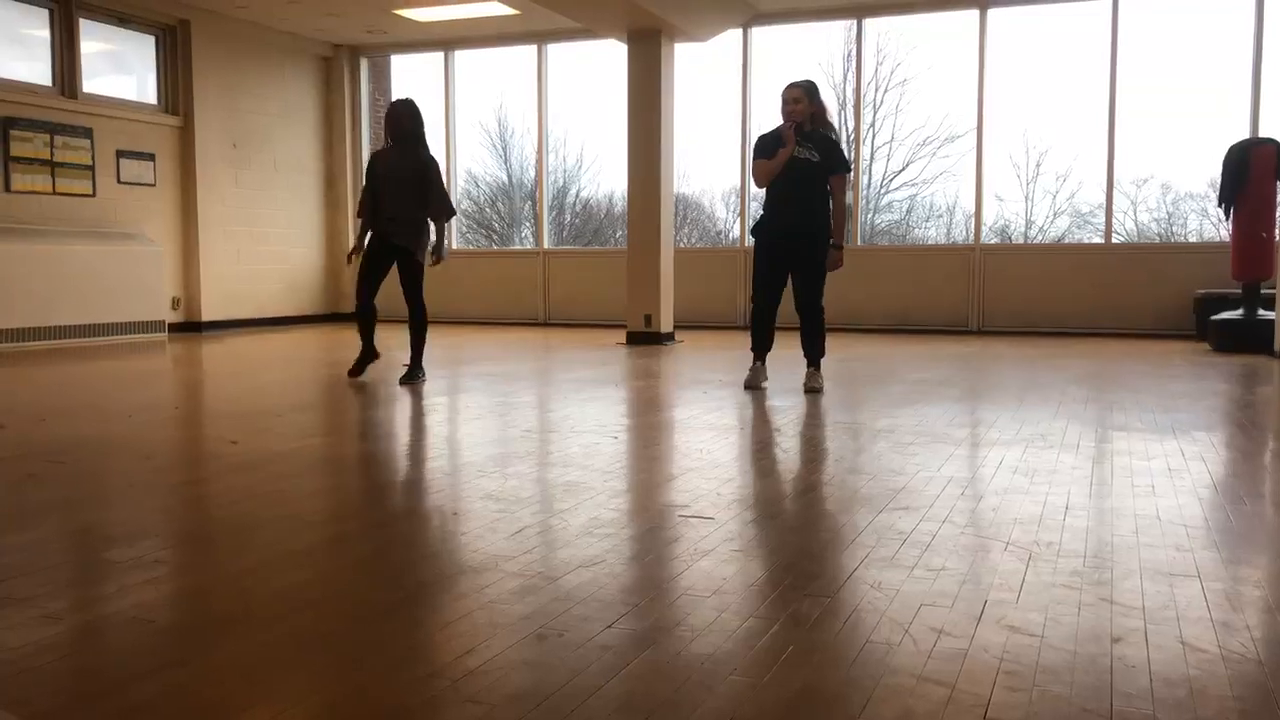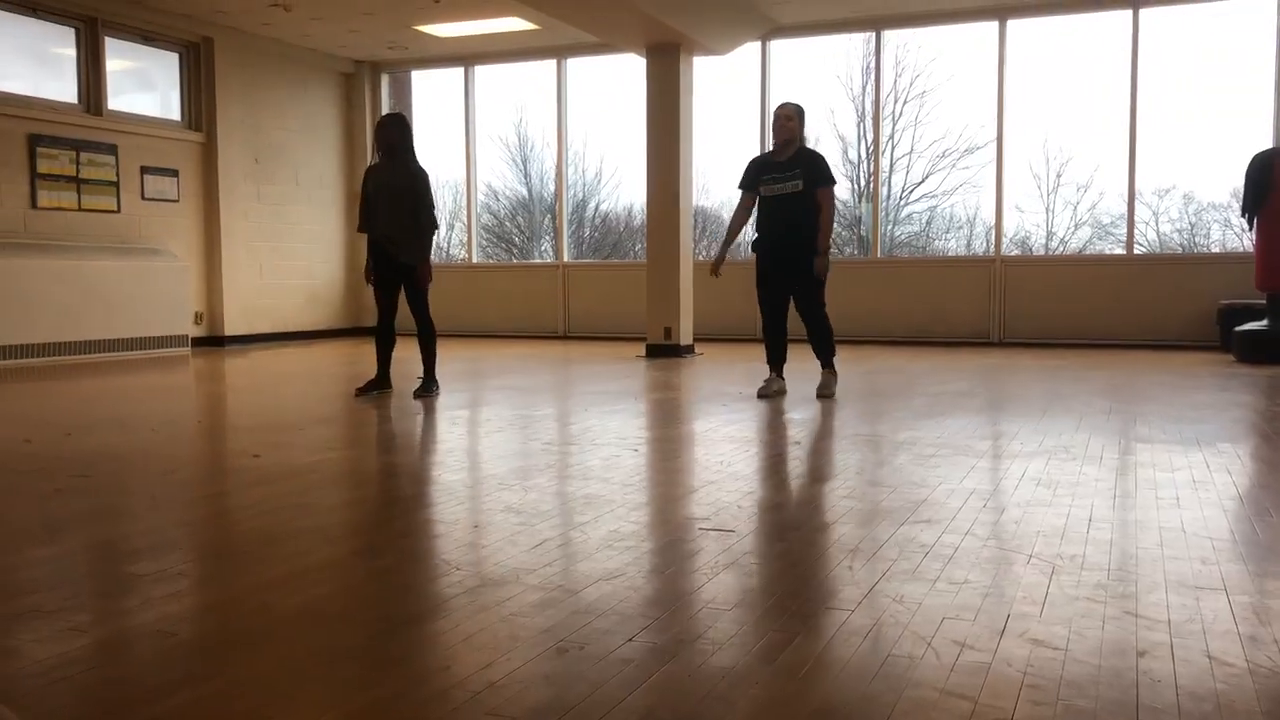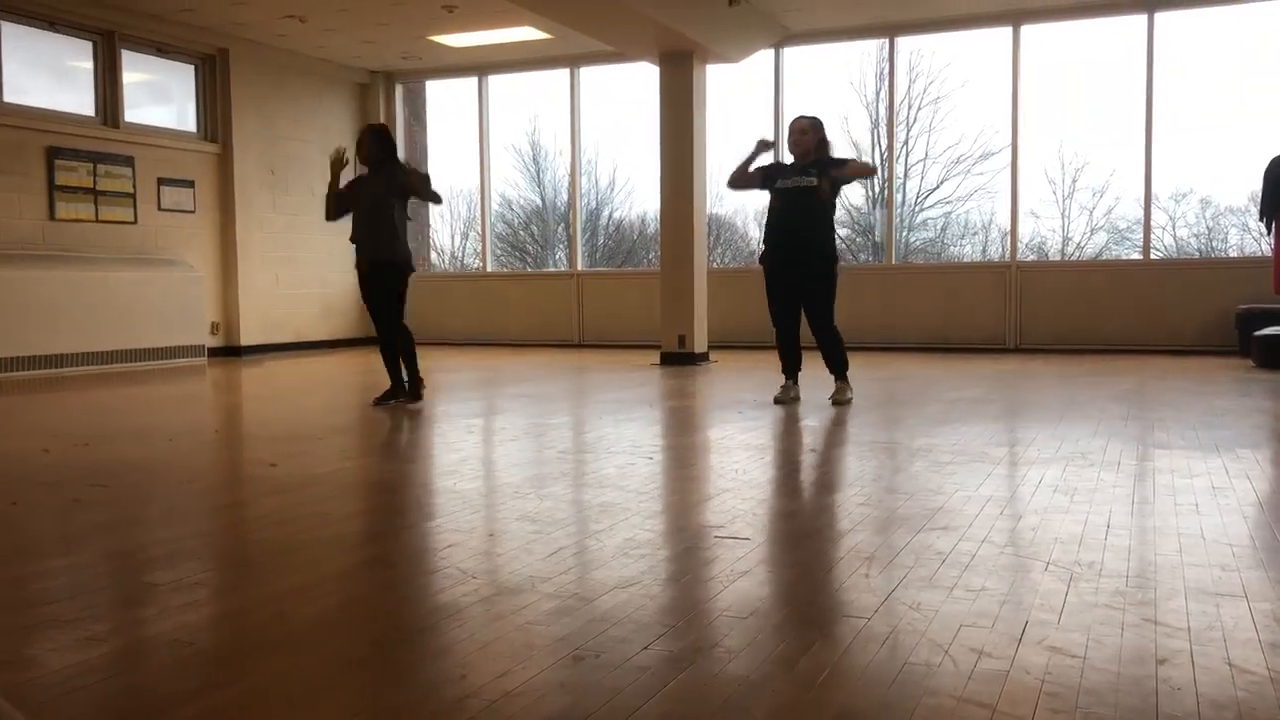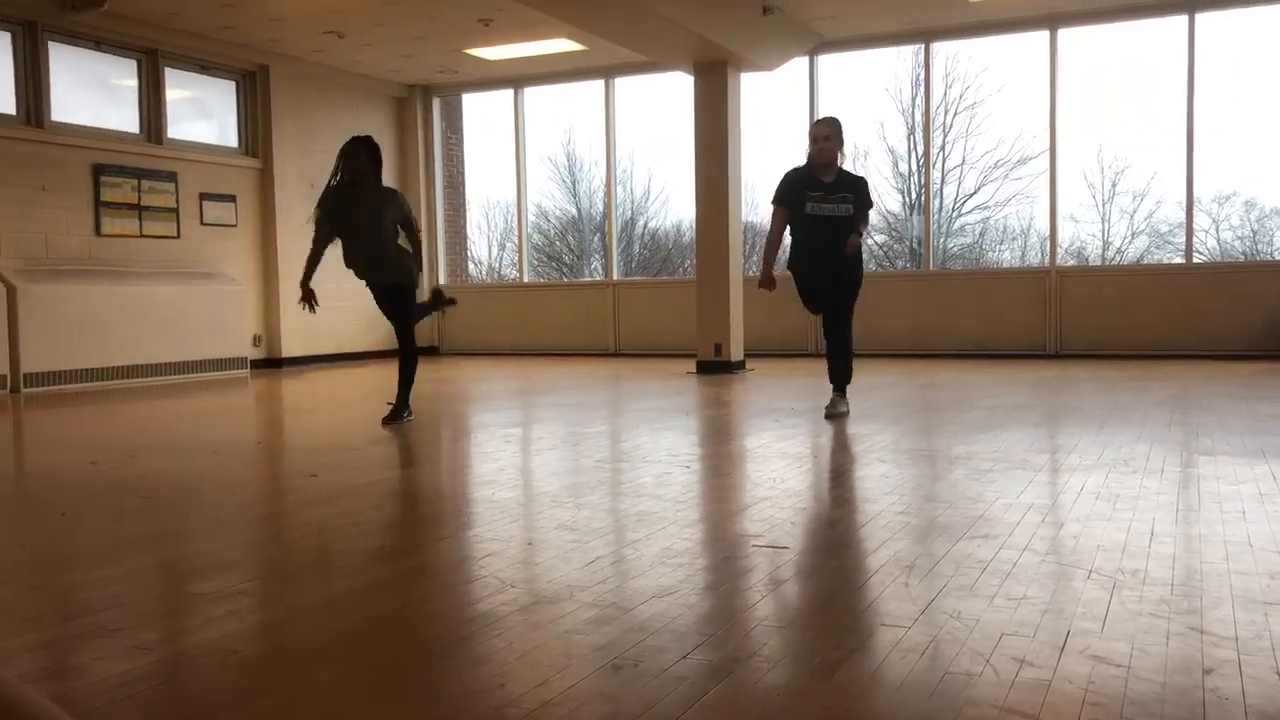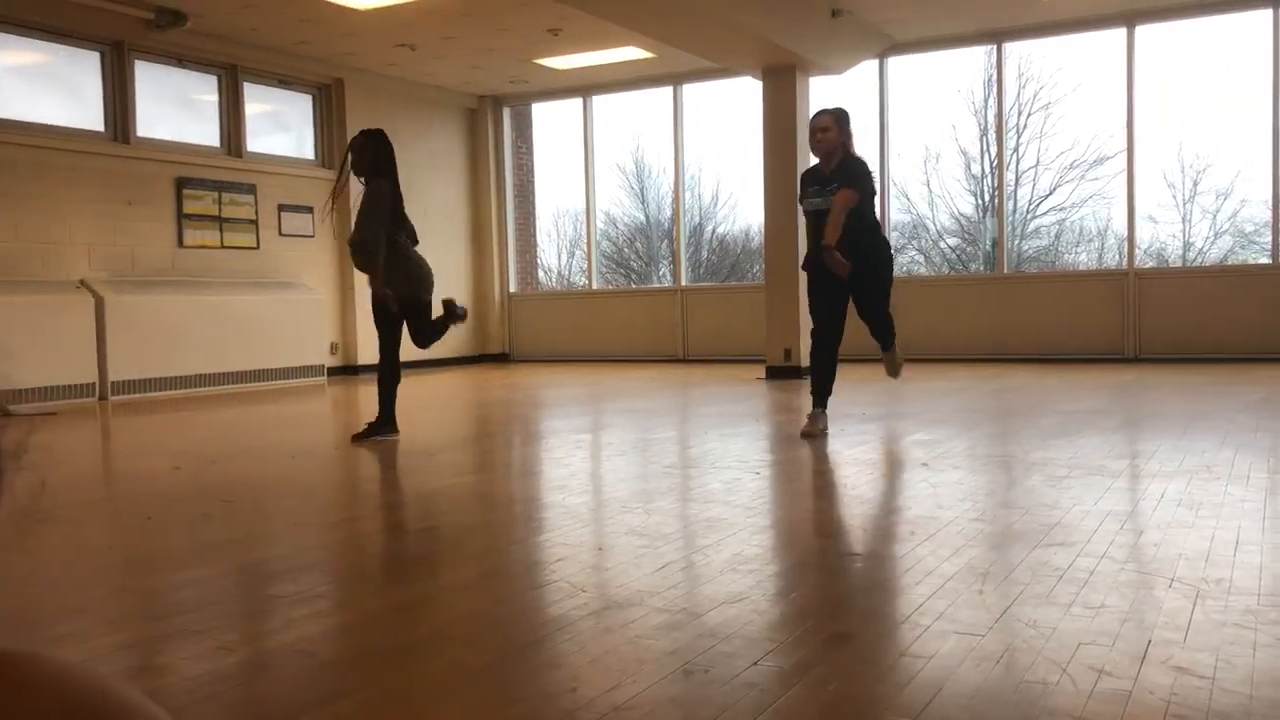
dt=0.7s
person 1, frame 1
left shoulder: (827, 146)
right shoulder: (768, 141)
left elbow: (838, 199)
right elbow: (761, 178)
left wrist: (837, 244)
right wrist: (787, 147)
left hip: (812, 238)
right hip: (771, 234)
left knee: (809, 305)
right knee: (763, 301)
left ankle: (814, 369)
right ankle: (758, 363)
person 1, frame 2
left shoulder: (812, 162)
right shoulder: (758, 166)
left elbow: (827, 208)
right elbow: (745, 209)
left wrist: (822, 252)
right wrist: (724, 250)
left hip: (805, 252)
right hip: (769, 252)
left knee: (813, 311)
right knee: (772, 315)
left ankle: (828, 370)
right ankle: (775, 376)
person 1, frame 3
left shoulder: (828, 167)
right shoulder: (776, 172)
left elbow: (868, 170)
right elbow: (734, 182)
left wrist: (838, 174)
right wrist: (756, 153)
left hip: (817, 259)
right hip: (777, 259)
left knee: (821, 322)
right knee: (784, 324)
left ankle: (842, 380)
right ankle: (790, 382)
person 1, frame 4
left shoulder: (855, 184)
right shoulder: (795, 181)
left elbow: (863, 217)
right elbow: (778, 224)
left wrist: (858, 235)
right wrist: (767, 267)
left hip: (845, 266)
right hip: (807, 265)
left knee: (838, 327)
left ankle: (839, 394)
person 1, frame 5
left shoulder: (855, 171)
right shoulder: (809, 178)
left elbow: (840, 207)
left wrist: (829, 246)
right wrist: (818, 252)
left hip: (868, 260)
right hip: (827, 265)
left knee: (876, 320)
right knee: (824, 336)
left ankle: (889, 347)
right ankle: (819, 410)
person 2, frame 1
left shoulder: (424, 161)
right shoulder: (378, 160)
left elbow: (438, 205)
right elbow: (367, 204)
left wrist: (439, 241)
right wrist: (360, 241)
left hip: (411, 239)
right hip: (381, 237)
left knee: (413, 301)
right knee: (362, 295)
left ankle: (416, 364)
right ankle: (367, 349)
person 2, frame 2
left shoulder: (415, 174)
right shoulder: (373, 174)
left elbow: (427, 221)
right elbow: (369, 222)
left wrist: (425, 260)
right wrist: (370, 259)
left hip: (411, 256)
right hip: (384, 256)
left knee: (420, 314)
right knee: (384, 316)
left ankle: (430, 378)
right ankle: (382, 376)
person 2, frame 3
left shoulder: (398, 176)
right shoulder: (356, 185)
left elbow: (433, 197)
right elbow: (331, 213)
left wrist: (421, 183)
right wrist: (336, 177)
left hip: (394, 260)
right hip: (366, 261)
left knee: (392, 321)
right knee: (382, 325)
left ankle: (414, 382)
right ankle: (398, 385)
person 2, frame 4
left shoulder: (391, 198)
right shoulder: (336, 198)
left elbow: (413, 232)
right elbow: (321, 241)
left wrist: (417, 265)
right wrist: (305, 281)
left hip: (399, 274)
right hip: (374, 279)
left knee: (404, 336)
right knee: (405, 322)
left ankle: (403, 404)
right ankle: (434, 301)
person 2, frame 5
left shoulder: (379, 189)
right shoulder: (376, 190)
left elbow: (376, 235)
left wrist: (377, 279)
left hip: (408, 278)
right hip: (388, 281)
left knee: (422, 337)
right knee: (388, 349)
left ankle: (450, 314)
right ankle: (386, 420)
